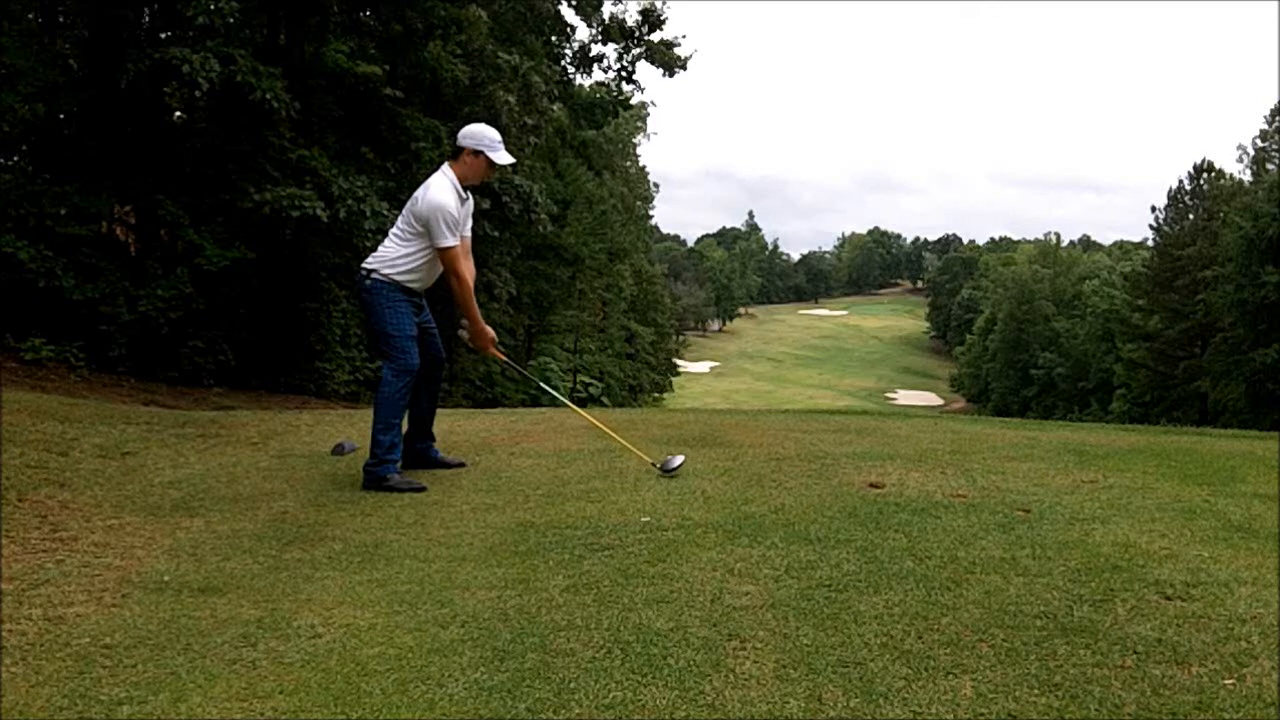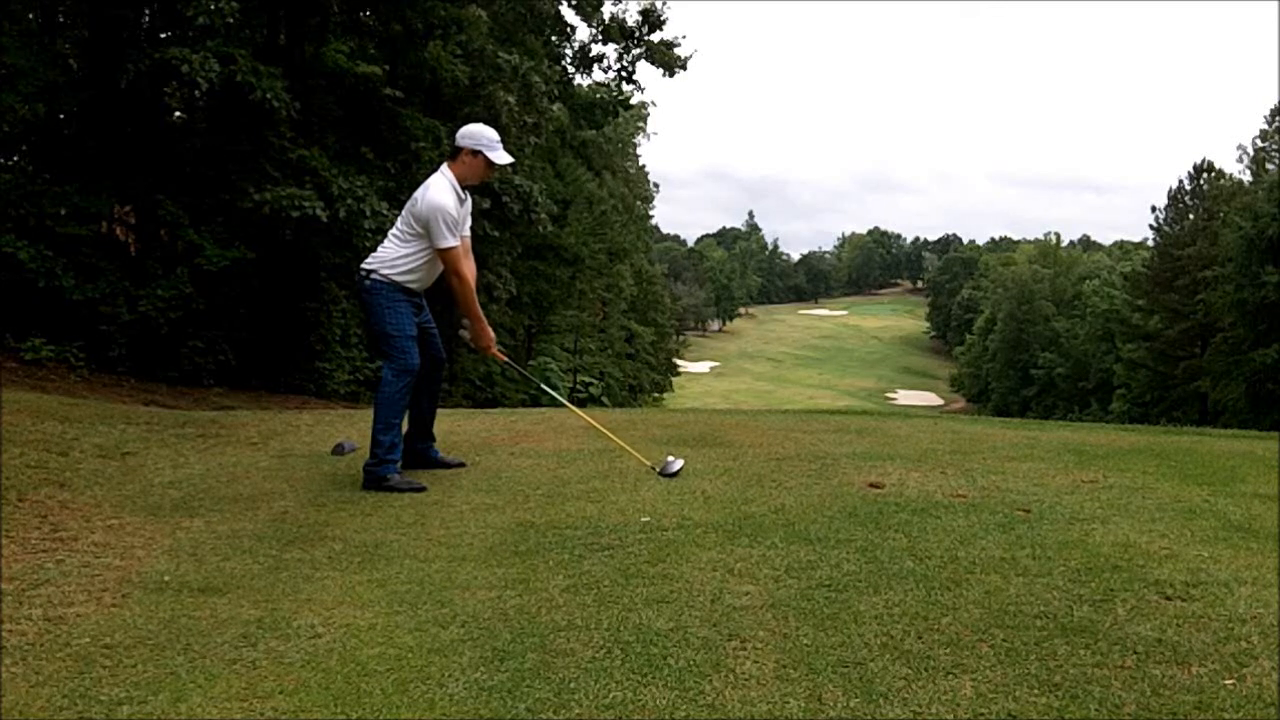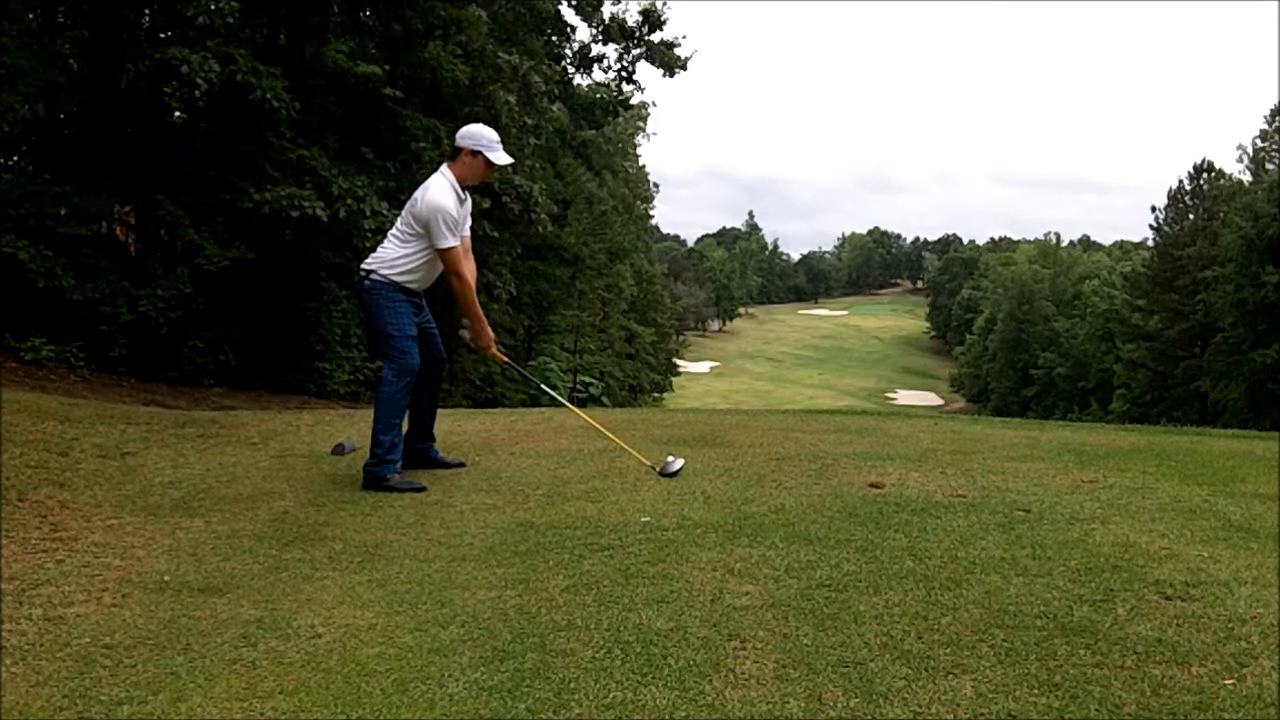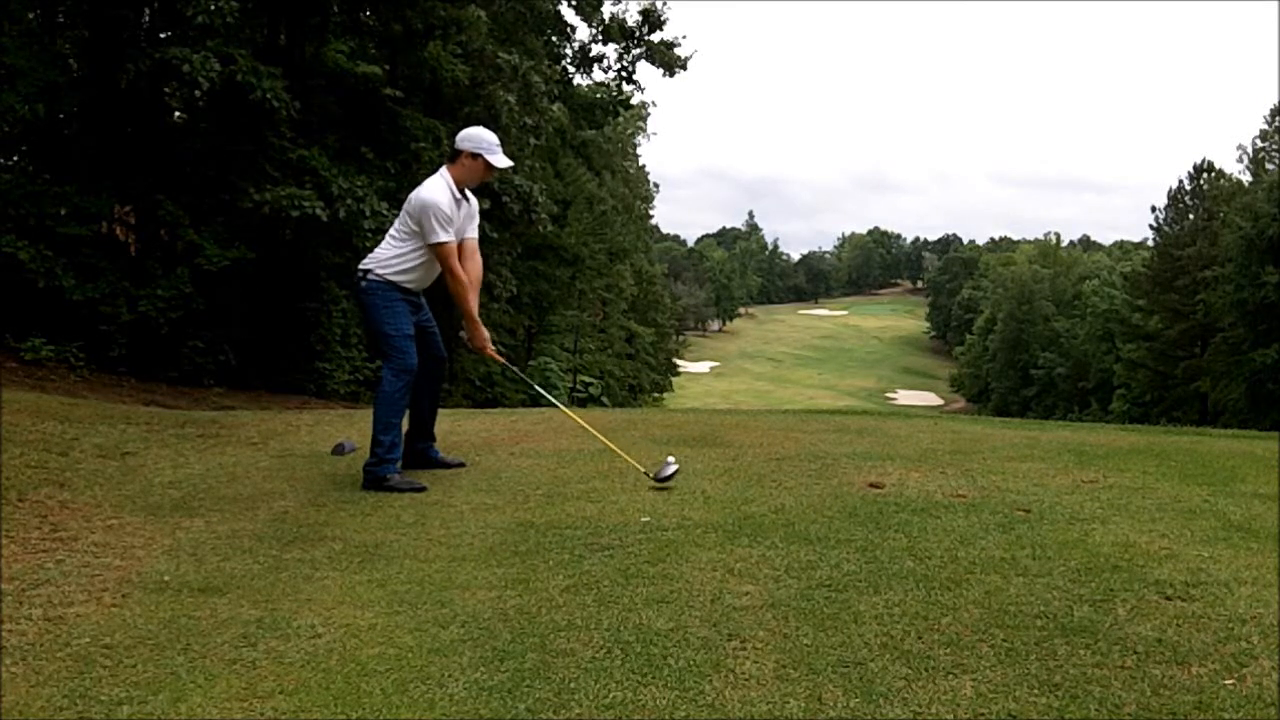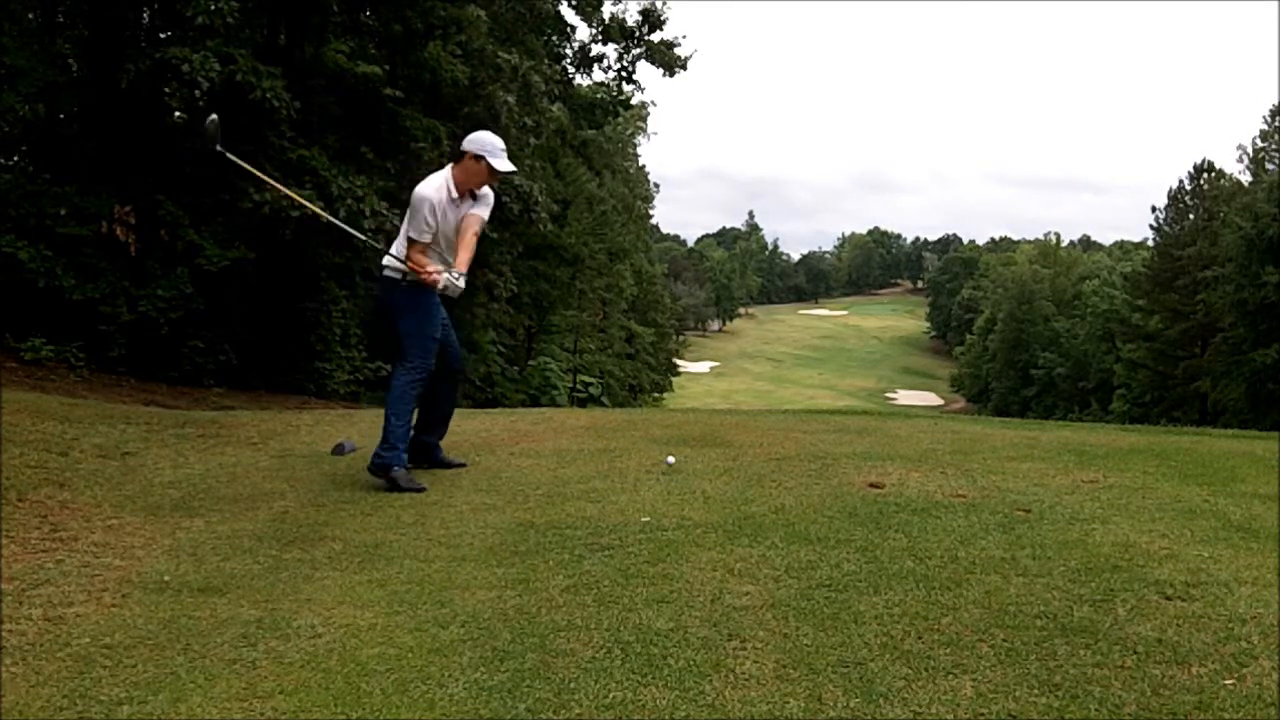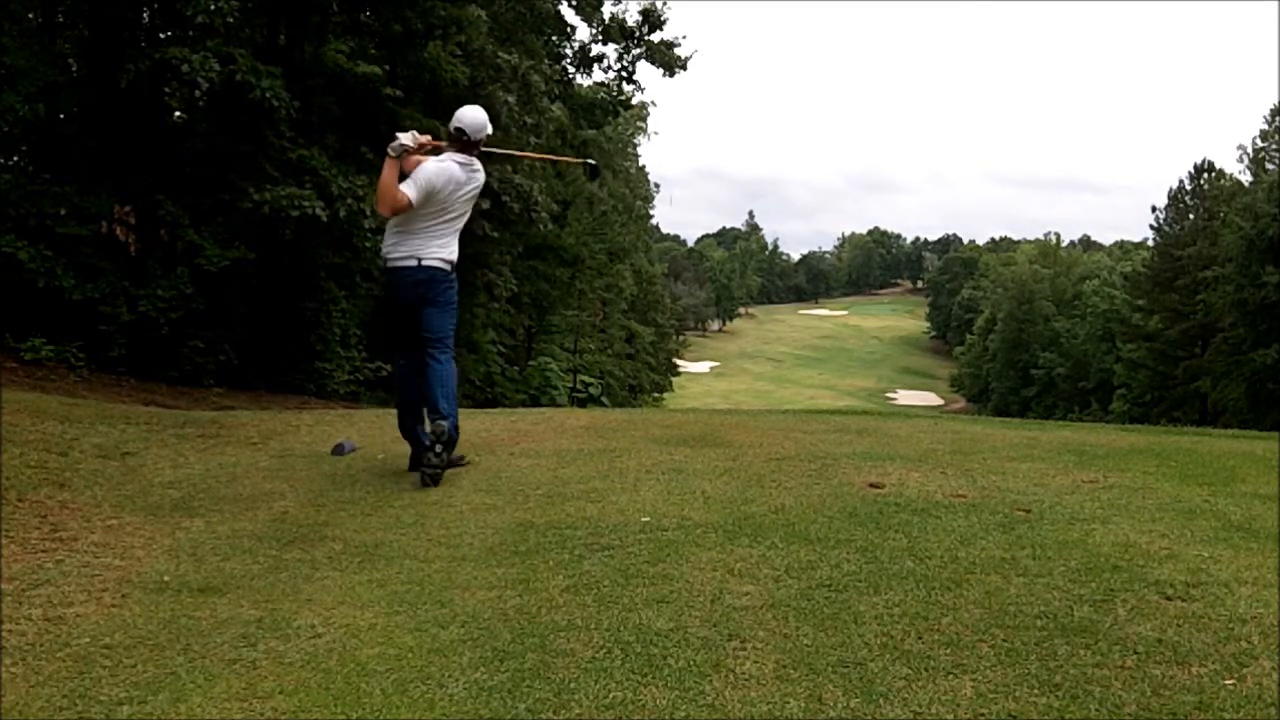
dt=0.7s
person 1, frame 1
left shoulder: (462, 196)
right shoulder: (440, 199)
left elbow: (465, 262)
right elbow: (454, 273)
left wrist: (469, 320)
right wrist: (478, 326)
left hip: (409, 290)
right hip: (385, 286)
left knee: (432, 362)
right knee: (403, 366)
left ankle: (418, 448)
right ankle: (381, 468)
person 1, frame 2
left shoulder: (461, 195)
right shoulder: (440, 199)
left elbow: (466, 261)
right elbow: (457, 273)
left wrist: (471, 320)
right wrist: (480, 326)
left hip: (408, 290)
right hip: (385, 287)
left knee: (432, 362)
right knee: (403, 366)
left ankle: (418, 449)
right ankle: (381, 468)
person 1, frame 3
left shoulder: (460, 196)
right shoulder: (440, 200)
left elbow: (466, 261)
right elbow: (456, 273)
left wrist: (471, 320)
right wrist: (480, 326)
left hip: (408, 290)
right hip: (385, 287)
left knee: (433, 361)
right knee: (404, 366)
left ankle: (418, 449)
right ankle: (381, 469)
person 1, frame 4
left shoulder: (470, 205)
right shoulder: (434, 198)
left elbow: (472, 262)
right elbow: (450, 268)
left wrist: (472, 318)
right wrist: (475, 327)
left hip: (412, 291)
right hip: (383, 287)
left knee: (433, 362)
right knee: (402, 366)
left ankle: (419, 449)
right ankle: (381, 469)
person 1, frame 5
left shoulder: (483, 196)
right shoulder: (427, 195)
left elbow: (468, 237)
right elbow: (414, 258)
left wrist: (455, 274)
right wrist: (435, 273)
left hip: (431, 289)
right hip: (407, 284)
left knee: (448, 365)
right knee: (414, 365)
left ankle: (424, 447)
right ankle: (390, 460)
person 1, frame 6
left shoulder: (433, 170)
right shoulder: (476, 173)
left elbow: (385, 208)
left wrist: (394, 156)
right wrist: (410, 153)
left hip: (400, 272)
right hip: (438, 273)
left knee: (407, 358)
right knee: (439, 352)
left ankle: (420, 447)
right ankle: (443, 425)
